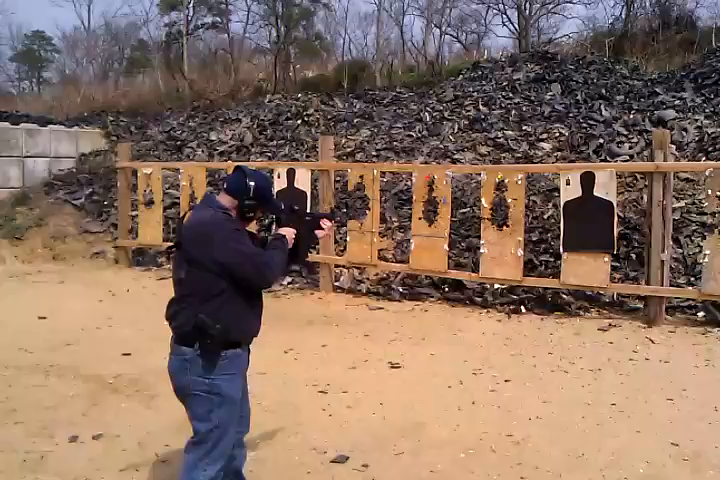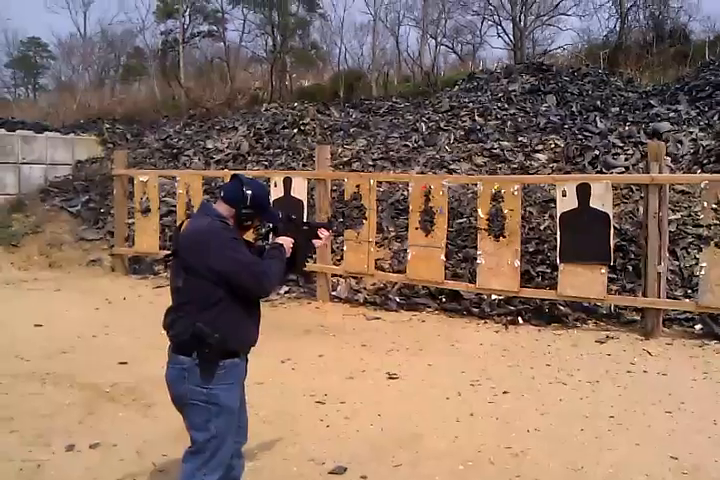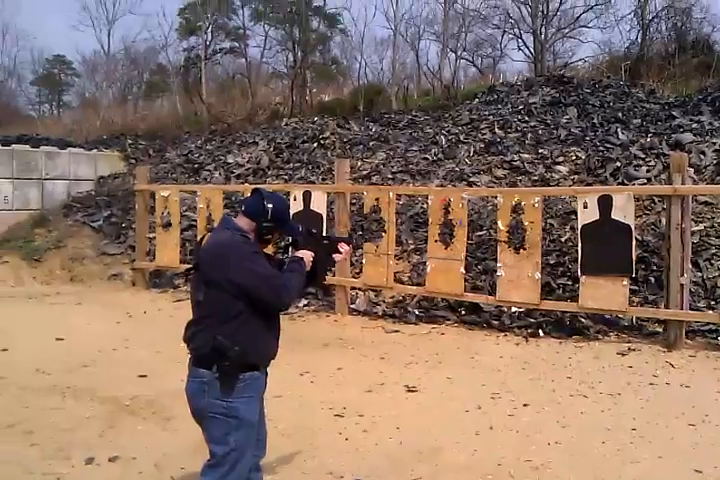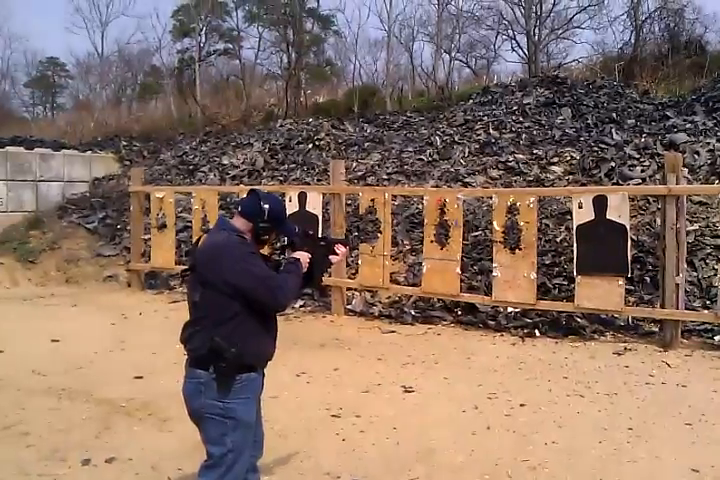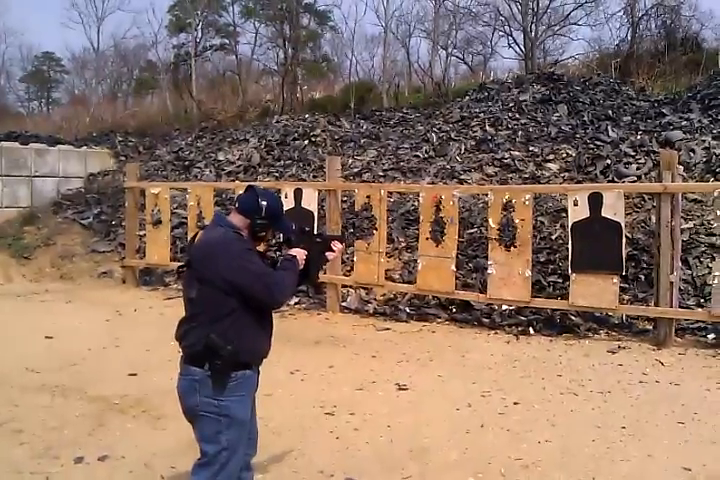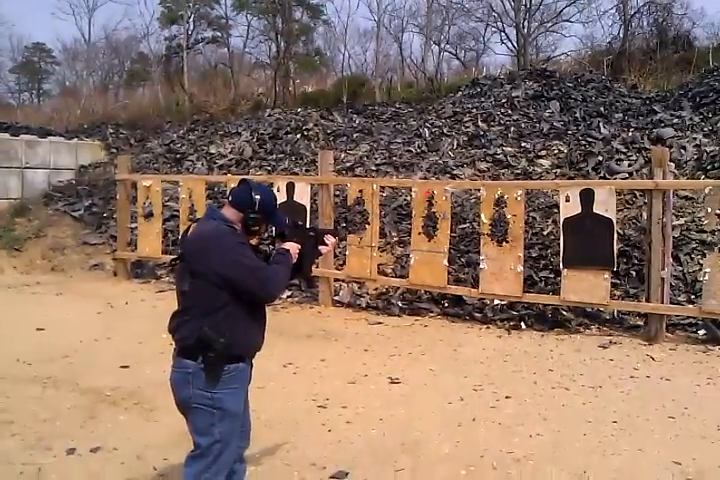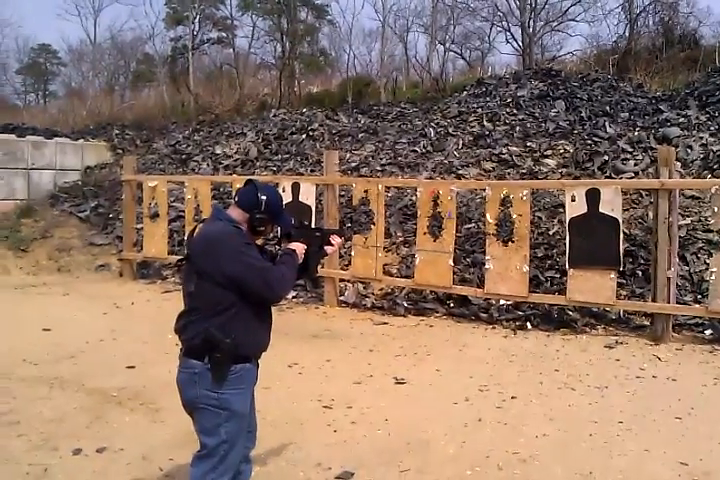
dt=0.2s
person 1, frame 1
left shoulder: (216, 222)
right shoulder: (213, 227)
left elbow: (255, 258)
right elbow: (263, 272)
right wrist: (281, 241)
left hip: (220, 354)
right hip: (208, 360)
left knee: (232, 432)
right knee: (212, 447)
person 1, frame 2
left shoulder: (214, 230)
right shoulder: (211, 236)
left elbow: (253, 266)
right elbow: (261, 281)
right wrist: (279, 250)
left hip: (218, 363)
right hip: (207, 369)
left knee: (230, 443)
person 1, frame 3
left shoulder: (233, 244)
right shoulder: (232, 250)
left elbow: (272, 280)
right elbow: (280, 294)
right wrist: (299, 263)
left hip: (237, 376)
right hip: (226, 382)
left knee: (248, 456)
person 1, frame 4
left shoulder: (229, 245)
right shoulder: (228, 251)
left elbow: (268, 282)
right elbow: (277, 295)
right wrist: (295, 265)
left hip: (233, 376)
right hip: (223, 383)
left knee: (246, 456)
person 1, frame 5
left shoulder: (226, 241)
right shoulder: (225, 247)
left elbow: (263, 280)
right elbow: (273, 292)
right wrist: (291, 262)
left hip: (228, 373)
right hip: (217, 380)
left knee: (239, 454)
person 1, frame 6
left shoulder: (220, 235)
right shoulder: (218, 240)
left elbow: (258, 272)
right elbow: (266, 286)
right wrist: (285, 256)
left hip: (222, 367)
right hip: (211, 373)
left knee: (233, 447)
person 1, frame 7
left shoulder: (226, 235)
right shoulder: (223, 241)
left elbow: (264, 271)
right elbow: (272, 286)
right wrist: (291, 256)
left hip: (228, 367)
right hip: (216, 373)
left knee: (238, 447)
